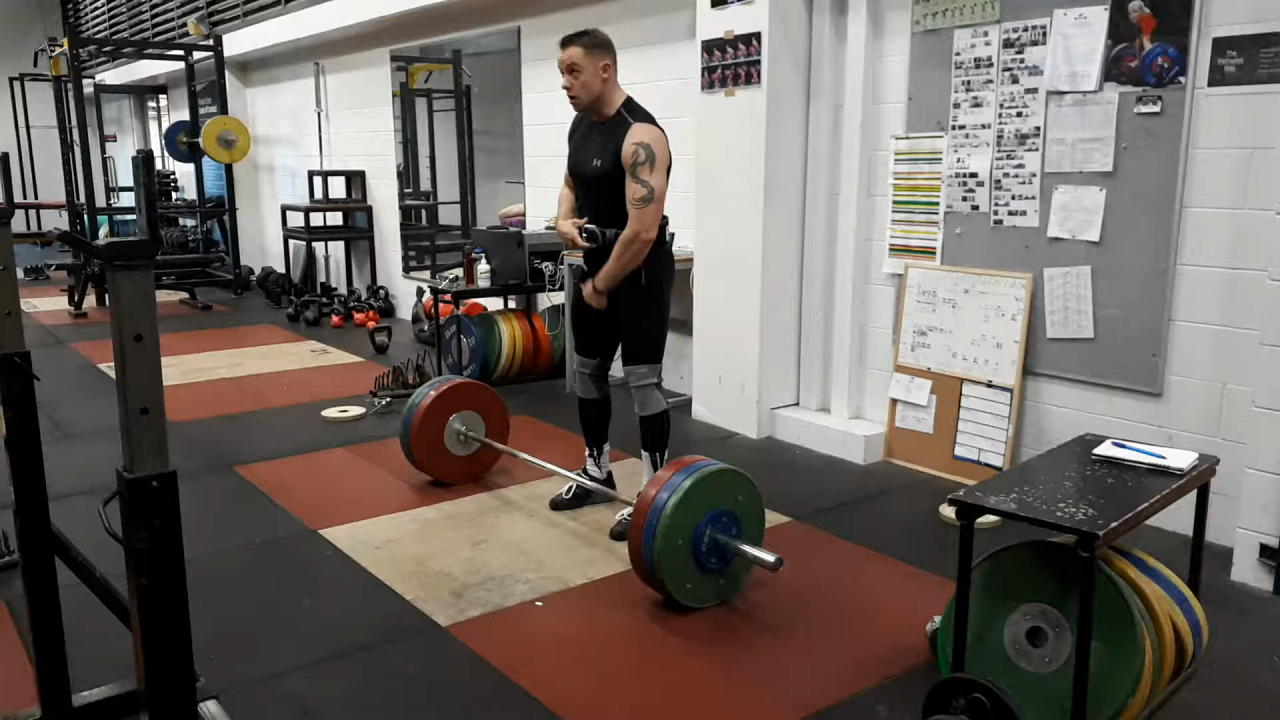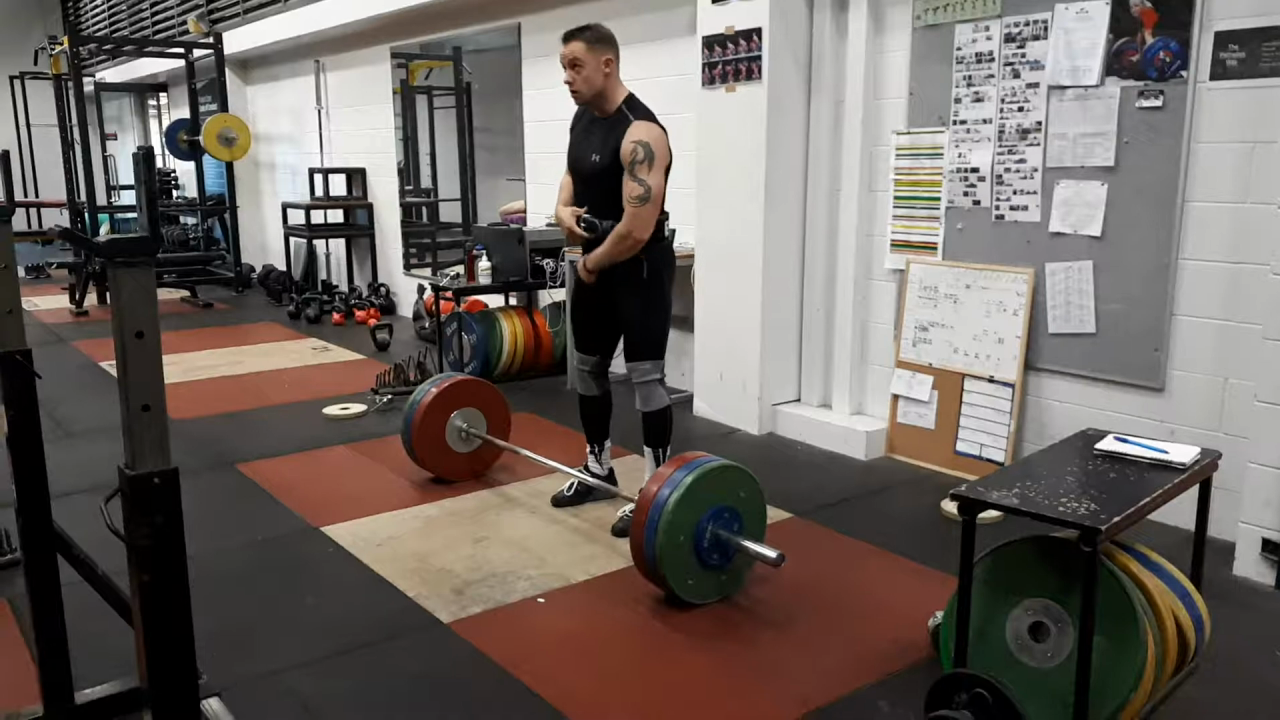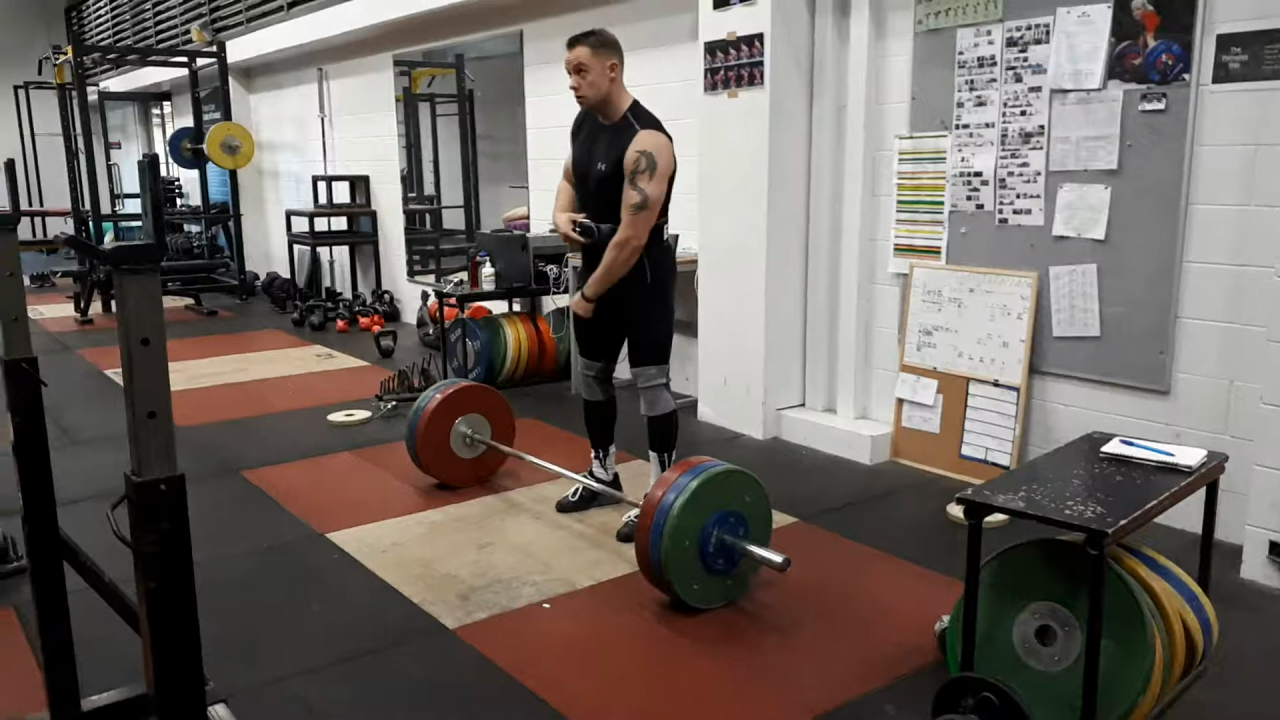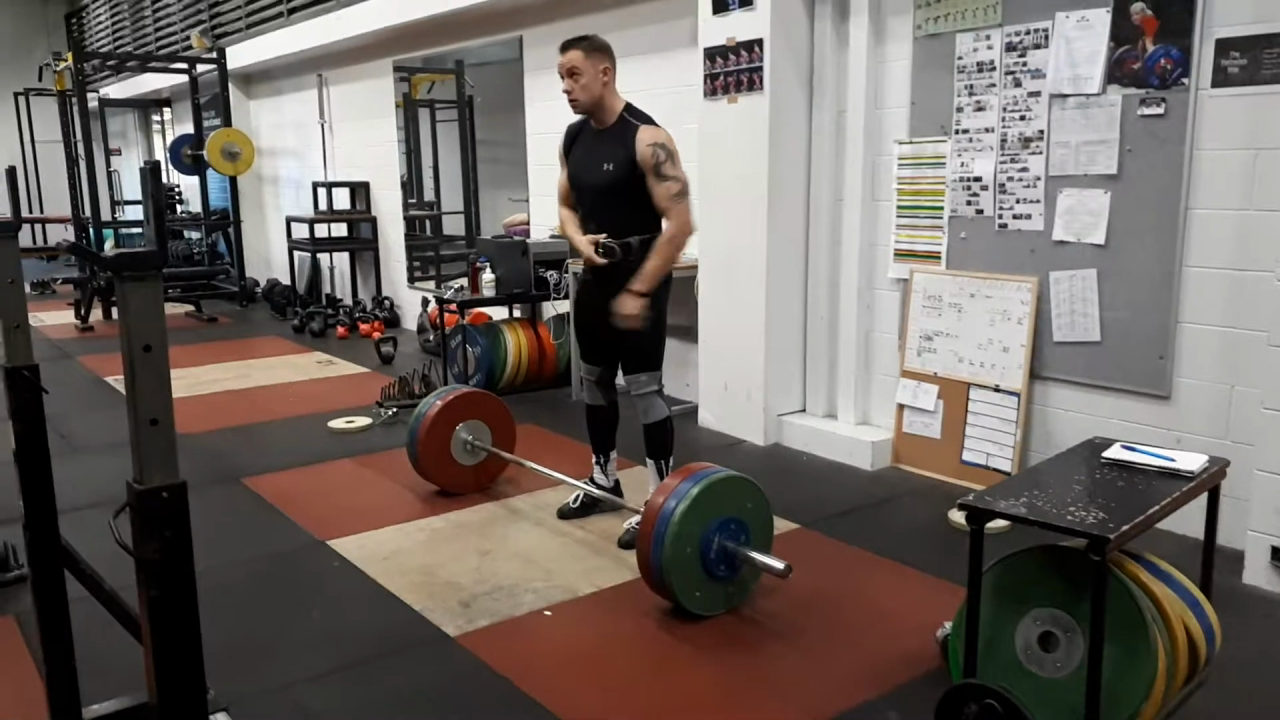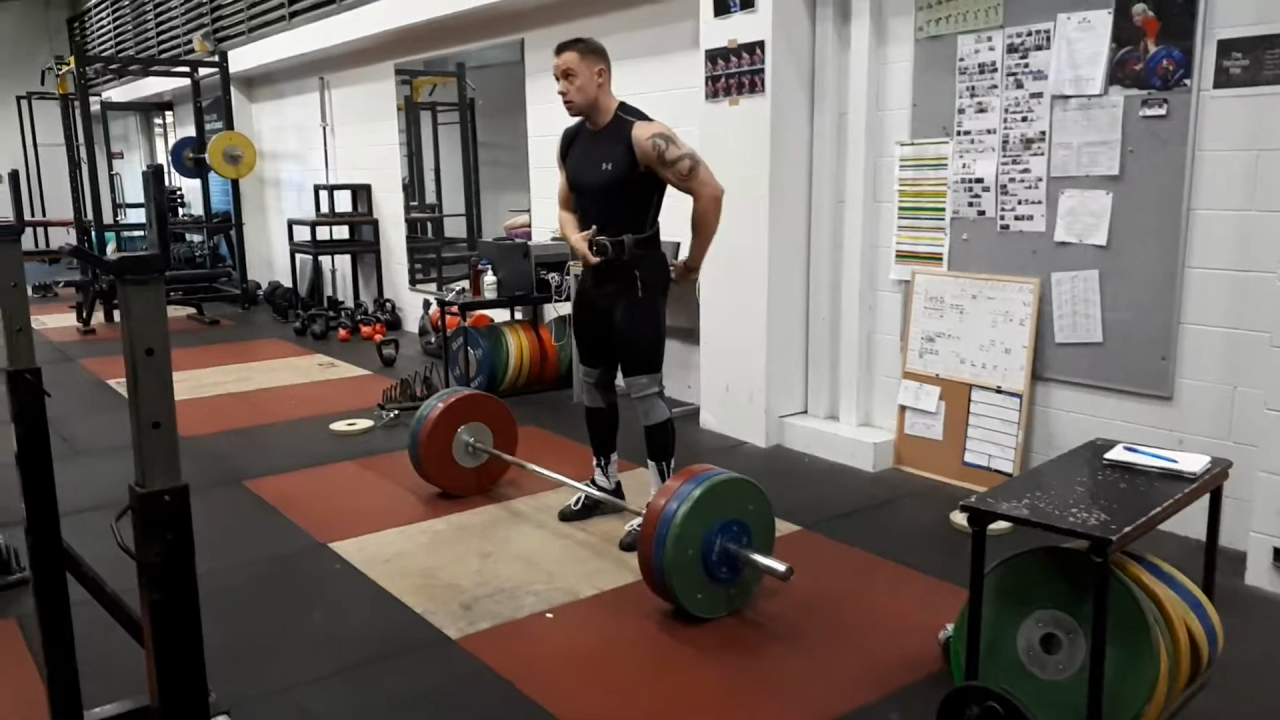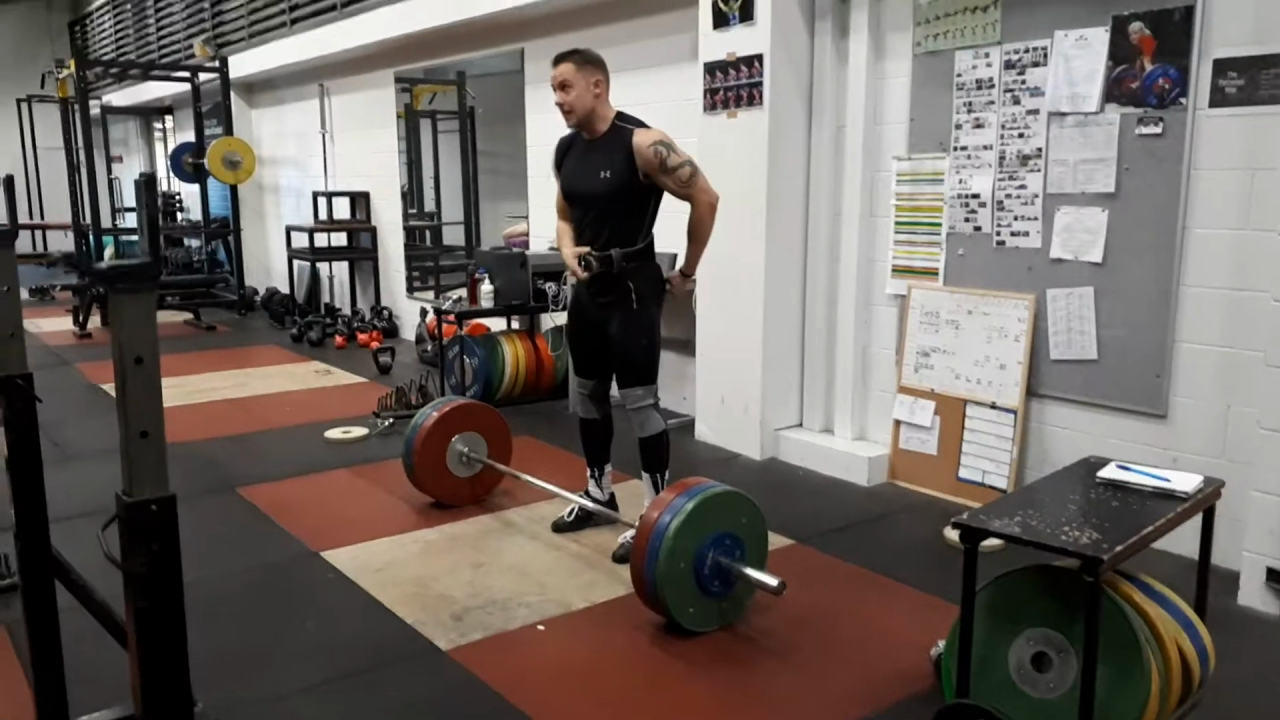
dt=0.2s
person 1, frame 1
left shoulder: (640, 136)
right shoulder: (580, 124)
left elbow: (643, 231)
left wrist: (602, 285)
right wrist: (564, 220)
left hip: (641, 271)
right hip: (596, 268)
left knee: (642, 379)
right knee: (587, 371)
right ankle: (596, 472)
person 1, frame 2
left shoulder: (640, 133)
right shoulder: (583, 117)
left elbow: (637, 229)
left wrist: (590, 264)
right wrist: (563, 207)
left hip: (642, 266)
right hip: (596, 261)
left knee: (644, 375)
right knee: (586, 368)
right ankle: (598, 469)
person 1, frame 3
left shoulder: (646, 142)
right shoulder: (584, 123)
left elbow: (635, 238)
left wrist: (591, 293)
right wrist: (562, 212)
left hip: (643, 271)
right hip: (598, 265)
left knee: (650, 380)
right knee: (592, 375)
right ankle: (603, 474)
person 1, frame 4
left shoulder: (645, 139)
right shoulder: (574, 136)
left elbow: (679, 223)
left wrist: (639, 292)
right wrist: (578, 239)
left hip: (637, 277)
right hip: (594, 274)
left knee: (643, 386)
right knee: (593, 379)
right ankle: (603, 480)
person 1, frame 5
left shoulder: (643, 135)
right shoulder: (571, 141)
left elbow: (709, 191)
left wrist: (692, 264)
right wrist: (575, 237)
left hip: (637, 276)
right hip: (593, 276)
left knee: (644, 388)
right knee: (594, 382)
right ankle: (605, 482)
person 1, frame 6
left shoulder: (641, 143)
right shoulder: (566, 149)
left elbow: (705, 198)
left wrist: (686, 272)
right wrist: (568, 250)
left hip: (632, 287)
right hip: (587, 287)
left knee: (639, 400)
right knee: (588, 393)
right ankle: (599, 494)
